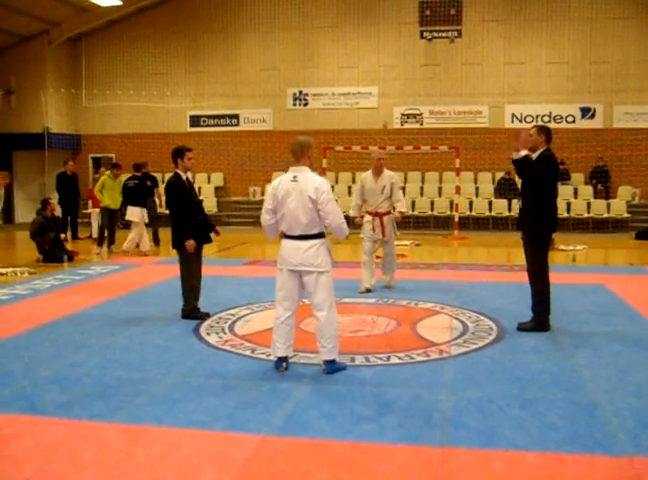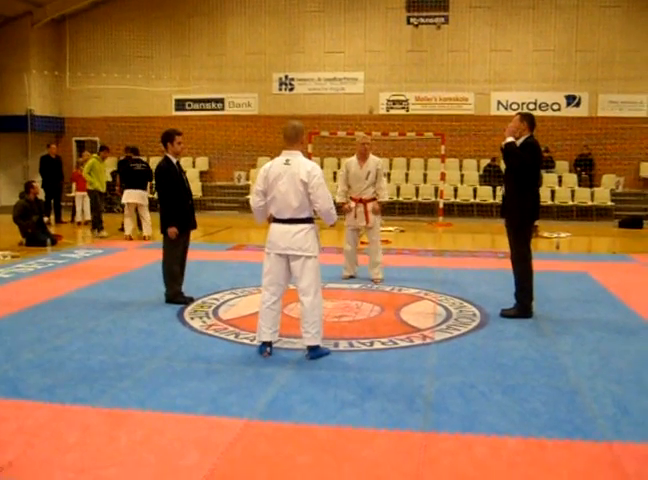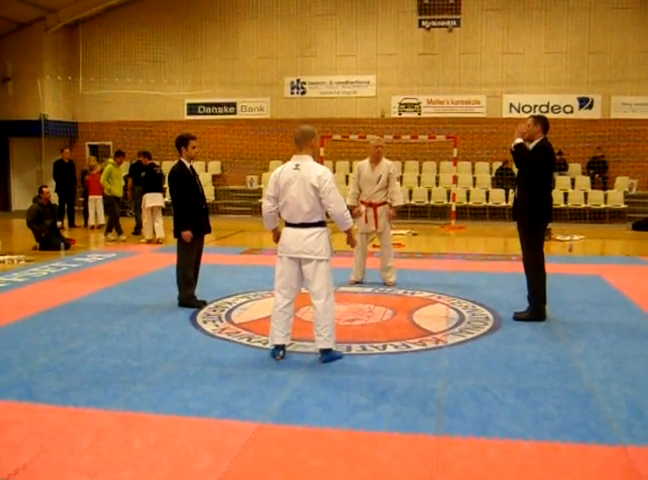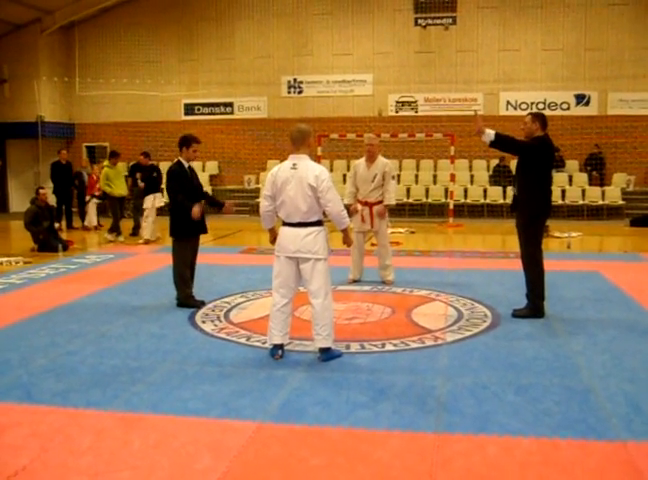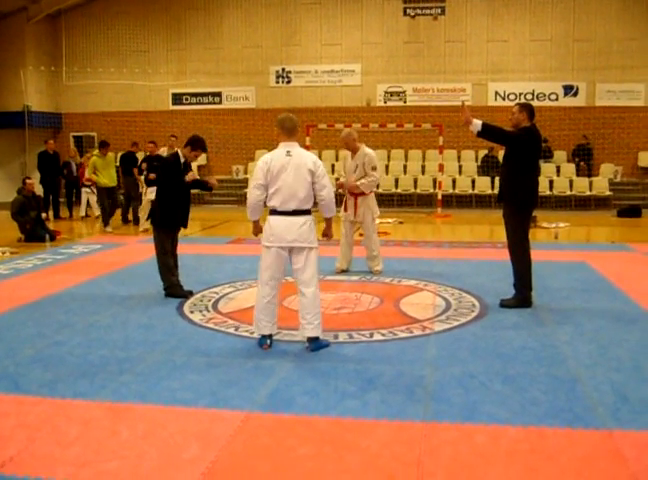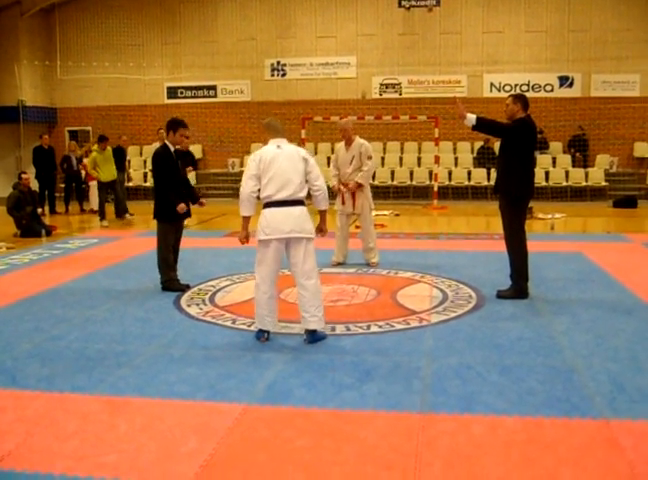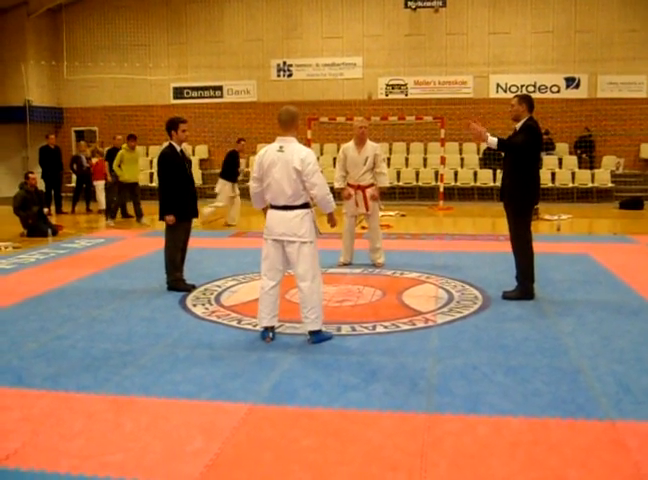
dt=0.5s
person 1, frame 1
left shoulder: (277, 184)
right shoulder: (319, 183)
left elbow: (267, 220)
right elbow: (334, 219)
right wrist: (344, 234)
left hip: (288, 250)
right hip: (315, 250)
left knee: (285, 306)
right knee: (324, 307)
left ankle: (281, 357)
right ankle: (329, 360)
person 1, frame 2
left shoulder: (268, 168)
right shoulder: (310, 168)
left elbow: (257, 202)
right elbow: (324, 204)
right wrist: (331, 220)
left hip: (277, 233)
right hip: (303, 234)
left knee: (271, 290)
right knee: (309, 292)
left ankle: (266, 342)
right ankle: (313, 345)
person 1, frame 3
left shoulder: (279, 172)
right shoulder: (321, 172)
left elbow: (268, 207)
right elbow: (336, 207)
left wrist: (274, 230)
right wrist: (349, 232)
left hip: (289, 237)
right hip: (315, 238)
left knee: (284, 293)
right knee: (321, 295)
left ankle: (278, 345)
right ankle: (325, 348)
person 1, frame 4
left shoulder: (276, 172)
right shoulder: (318, 171)
left elbow: (266, 207)
right elbow: (333, 206)
left wrist: (271, 231)
right wrist: (346, 232)
left hip: (286, 237)
right hip: (312, 237)
left knee: (281, 293)
right knee: (319, 294)
left ankle: (277, 345)
right ankle: (324, 347)
person 1, frame 5
left shoulder: (267, 160)
right shoulder: (312, 160)
left elbow: (255, 197)
right elbow: (326, 196)
left wrist: (255, 223)
right wrist: (328, 224)
left hip: (275, 225)
right hip: (303, 225)
left knee: (268, 282)
right knee: (308, 284)
left ankle: (265, 335)
right ankle: (313, 337)
person 1, frame 6
left shoulder: (258, 156)
right shoulder: (302, 153)
left elbow: (248, 192)
right elbow: (319, 188)
left wrist: (244, 227)
right wrist: (323, 220)
left hip: (271, 218)
right hip: (299, 217)
left knee: (266, 277)
right knee: (307, 275)
left ankle: (264, 329)
right ankle: (312, 329)
person 1, frame 7
left shoulder: (264, 154)
right shoulder: (304, 154)
left elbow: (255, 189)
right elbow: (319, 190)
right wrist: (331, 214)
left hip: (274, 220)
right hip: (299, 220)
left knee: (270, 276)
right knee: (308, 277)
left ankle: (267, 327)
right ankle: (314, 329)
person 2, frame 1
left shoulder: (547, 158)
right shoulder: (539, 158)
left elbow: (533, 175)
right elbow: (523, 173)
left wrist: (524, 152)
right wrist: (518, 153)
left hip: (540, 223)
right hip: (534, 221)
left knee: (538, 271)
right knee: (536, 270)
left ankle: (541, 319)
right ankle: (540, 316)
person 2, frame 2
left shoulder: (530, 145)
right shoulder: (523, 145)
left elbow: (516, 163)
right elbow: (511, 162)
left wrist: (510, 139)
right wrist: (508, 142)
left hip: (522, 209)
right hip: (518, 208)
left knee: (521, 257)
right knee: (520, 257)
left ankle: (524, 306)
right ankle: (523, 303)
person 2, frame 3
left shoulder: (543, 149)
right shoulder: (538, 148)
left elbow: (526, 163)
right elbow: (523, 164)
left wrist: (518, 140)
right wrist: (517, 143)
left hip: (534, 212)
right hip: (530, 210)
left knee: (533, 260)
right knee: (532, 260)
left ankle: (537, 309)
right ankle: (536, 306)
person 2, frame 4
left shoulder: (542, 144)
right shoulder: (536, 145)
left elbow: (516, 146)
right elbow: (517, 147)
left wrist: (486, 133)
right wrist: (486, 133)
left hip: (533, 208)
right hip: (530, 206)
left knee: (531, 256)
right knee: (531, 256)
left ankle: (535, 306)
right ankle: (535, 304)
person 2, frame 5
left shoulder: (529, 134)
right shoulder: (524, 135)
left elbow: (504, 136)
right elbow: (504, 137)
left wrist: (473, 123)
right wrist: (474, 123)
left hip: (520, 198)
right hip: (518, 197)
left knee: (518, 246)
right knee: (518, 246)
left ankle: (523, 296)
right ankle: (523, 293)
person 2, frame 6
left shoulder: (524, 125)
right shoulder: (519, 126)
left elbow: (500, 129)
right elbow: (500, 130)
left wrist: (467, 117)
right wrist: (468, 117)
left hip: (516, 190)
right hip: (513, 188)
left knee: (515, 238)
right knee: (514, 237)
left ankle: (519, 287)
right ankle: (519, 284)
person 2, frame 7
left shoulder: (530, 128)
right shoulder: (522, 128)
left elbow: (516, 146)
right elbow: (508, 145)
left wrist: (487, 139)
right wrist: (484, 135)
left hip: (522, 192)
right hip: (517, 191)
left knee: (521, 239)
right knee: (520, 239)
left ankle: (525, 288)
right ankle: (525, 285)
person 3, frame 1
left shoulder: (187, 181)
right shoulder: (173, 183)
right elbow: (178, 214)
left wrist: (211, 226)
right wrist: (186, 237)
left hip: (196, 233)
right hip: (186, 237)
left knee: (195, 274)
right knee: (190, 274)
left ankle: (193, 307)
right ankle: (189, 309)
person 3, frame 2
left shoulder: (176, 165)
right shoulder: (163, 168)
right elbow: (165, 199)
left wrist: (189, 218)
right wrist: (170, 224)
left hip: (183, 220)
right hip: (174, 222)
left knee: (181, 259)
right knee: (172, 259)
left ankle: (177, 291)
right ankle: (172, 293)
person 3, frame 3
left shoulder: (190, 170)
right shoulder: (177, 172)
right elbow: (179, 203)
left wrist: (202, 223)
right wrist: (184, 228)
left hip: (197, 224)
right hip: (188, 226)
left knee: (194, 263)
right knee: (186, 263)
left ankle: (189, 295)
right ankle: (185, 297)
person 3, frame 4
left shoulder: (190, 170)
right shoulder: (174, 171)
left elbow: (200, 193)
right elbow: (176, 196)
left wrist: (220, 205)
right wrist: (191, 208)
left hip: (195, 224)
right hip: (183, 225)
left knee: (190, 262)
right knee: (182, 262)
left ankle: (186, 295)
right ankle: (184, 297)
person 3, frame 5
left shoulder: (185, 164)
right shoulder: (168, 162)
left elbow: (191, 182)
right elbow: (164, 185)
left wrist: (208, 184)
right wrist: (184, 180)
left hip: (175, 215)
right hip: (163, 215)
left knee: (171, 252)
right knee: (165, 252)
left ankle: (174, 285)
right ankle: (171, 287)
person 3, frame 6
left shoulder: (176, 154)
right shoulder: (160, 154)
right elbow: (162, 183)
left wrist: (195, 198)
right wrist: (176, 203)
left hip: (178, 208)
right hip: (168, 209)
left knee: (174, 246)
right knee: (166, 246)
left ankle: (172, 279)
right ankle: (168, 280)
person 3, frame 7
left shoulder: (181, 153)
right shoulder: (167, 155)
right elbow: (165, 186)
left wrist: (190, 207)
right wrist: (168, 211)
left hip: (185, 208)
right hip: (174, 210)
left knee: (182, 246)
right knee: (174, 245)
left ankle: (178, 278)
right ankle: (174, 281)
person 4, frame 1
left shoulder: (391, 176)
right shoulder: (364, 178)
left elbow: (397, 196)
right elbow: (357, 198)
left wrist: (399, 211)
right wrist: (356, 215)
left hip: (387, 219)
right hip: (369, 219)
left knee: (389, 252)
right knee: (367, 252)
left ankle: (388, 280)
right ankle: (367, 284)
person 4, frame 2
left shoulder: (377, 162)
right shoulder: (348, 163)
left elbow: (381, 184)
right elbow: (343, 185)
left wrist: (379, 203)
right wrist: (343, 202)
left hip: (371, 205)
right hip: (354, 205)
left knee: (374, 241)
right knee: (350, 241)
left ankle: (376, 274)
right ankle: (350, 271)
person 4, frame 3
left shoulder: (389, 166)
right shoulder: (361, 166)
left elbow: (394, 188)
right elbow: (354, 188)
left wrist: (393, 208)
right wrist: (354, 206)
left hip: (382, 209)
right hip: (364, 209)
left knee: (386, 245)
right knee: (360, 245)
left ankle: (389, 277)
right ankle: (357, 276)
person 4, frame 4
left shoulder: (385, 164)
right shoulder: (357, 165)
left elbow: (389, 187)
right elbow: (351, 186)
left wrist: (385, 206)
right wrist: (351, 204)
left hip: (377, 208)
right hip: (360, 208)
left knee: (383, 243)
right knee: (357, 243)
left ankle: (387, 275)
right ankle: (355, 274)
person 4, frame 5
left shoulder: (368, 154)
right shoulder: (349, 156)
left elbow: (374, 177)
left wrist: (357, 186)
right wrist: (342, 183)
left hip: (364, 199)
right hip: (350, 199)
left knee: (370, 234)
right knee: (346, 233)
left ankle: (375, 265)
right ankle: (343, 264)
person 4, frame 6
left shoulder: (363, 145)
right shoulder: (338, 148)
left elbow: (369, 168)
right elbow: (334, 168)
left wrist: (356, 184)
right wrist: (336, 184)
left hip: (360, 191)
right hip: (344, 192)
left knee: (367, 226)
right knee: (341, 226)
left ankle: (371, 257)
right ankle: (339, 257)
person 4, frame 7
left shoulder: (374, 148)
right shoulder: (345, 148)
left elbow: (381, 170)
right elbow: (340, 171)
left wrist: (378, 189)
right wrist: (343, 189)
left hip: (369, 192)
right hip: (351, 192)
left knee: (374, 226)
right knee: (348, 227)
left ankle: (377, 258)
right ankle: (346, 258)
